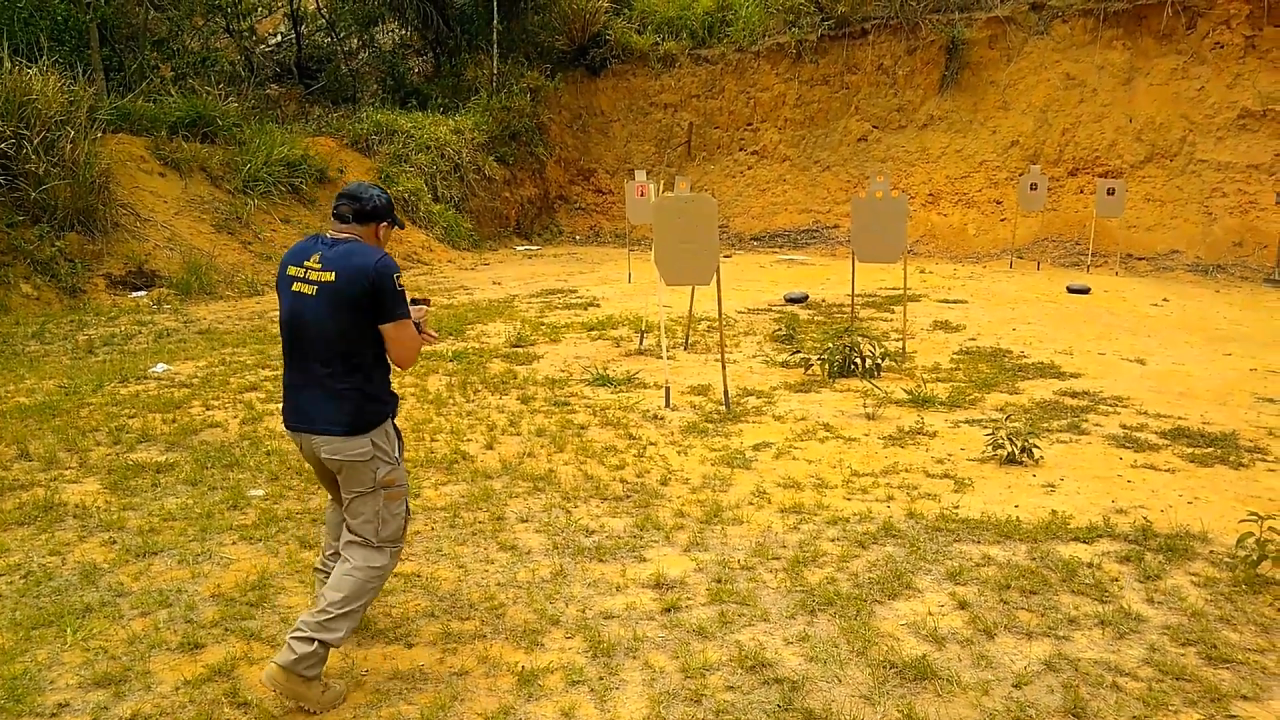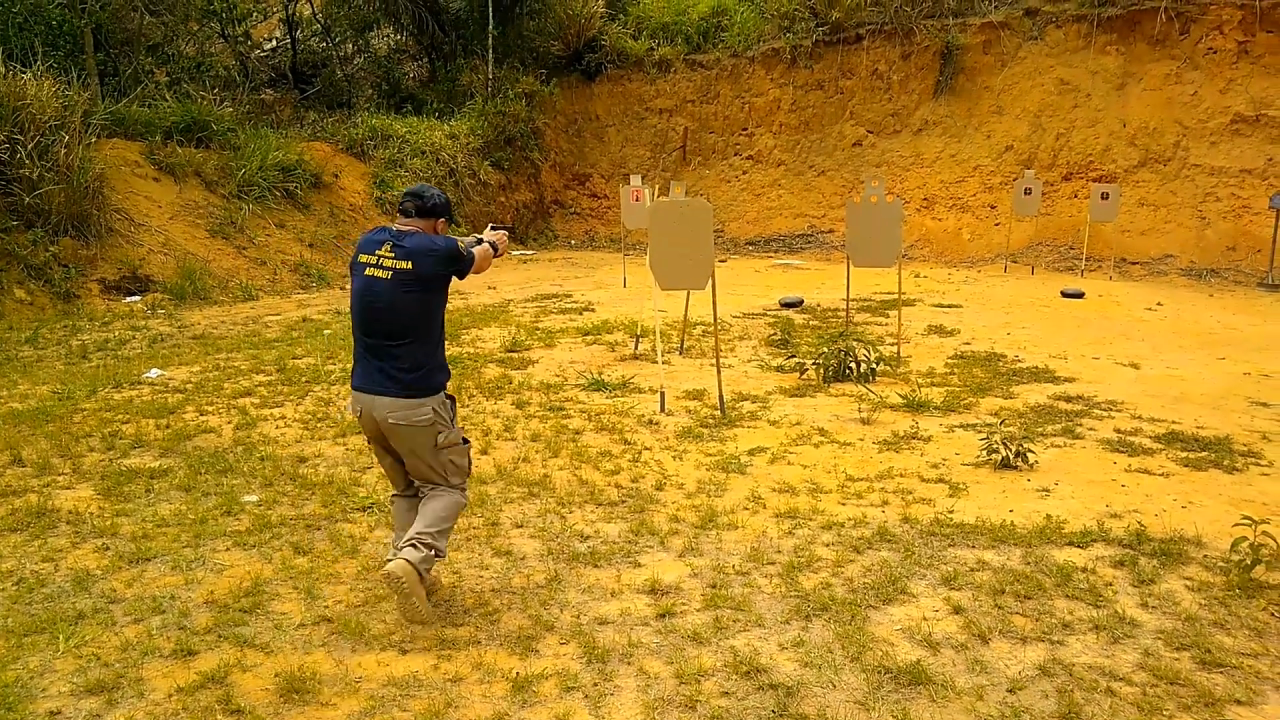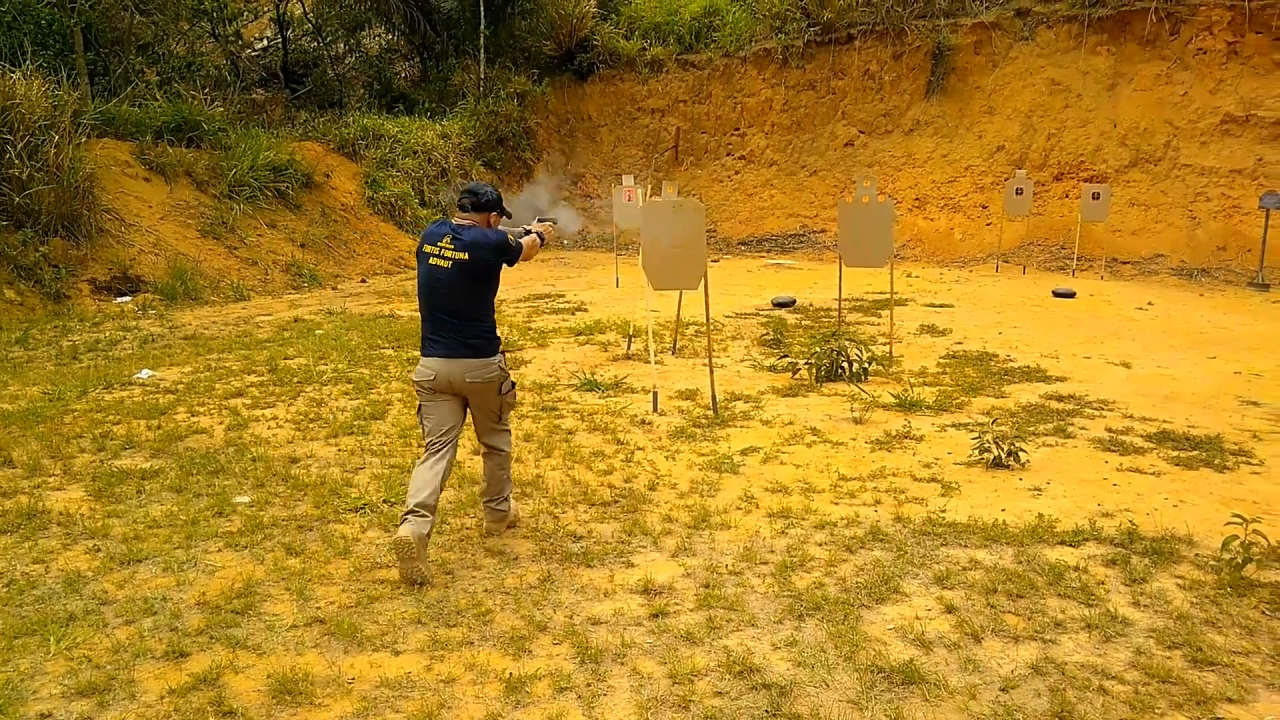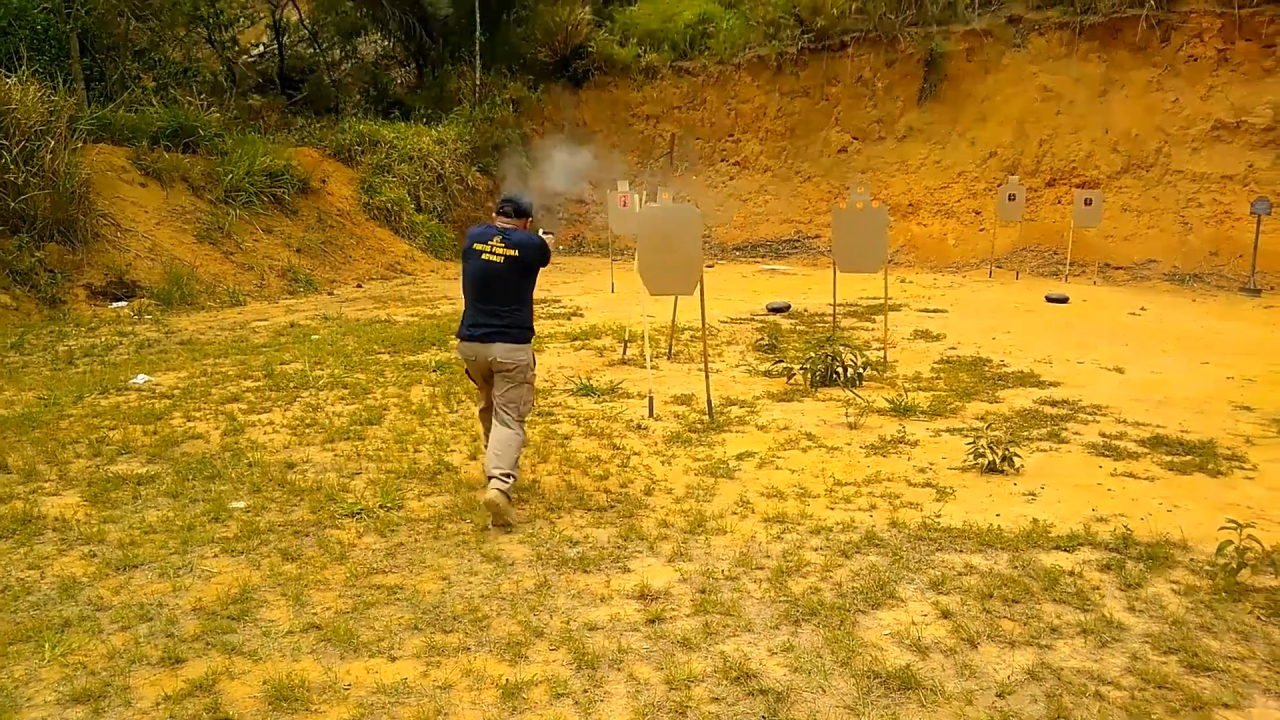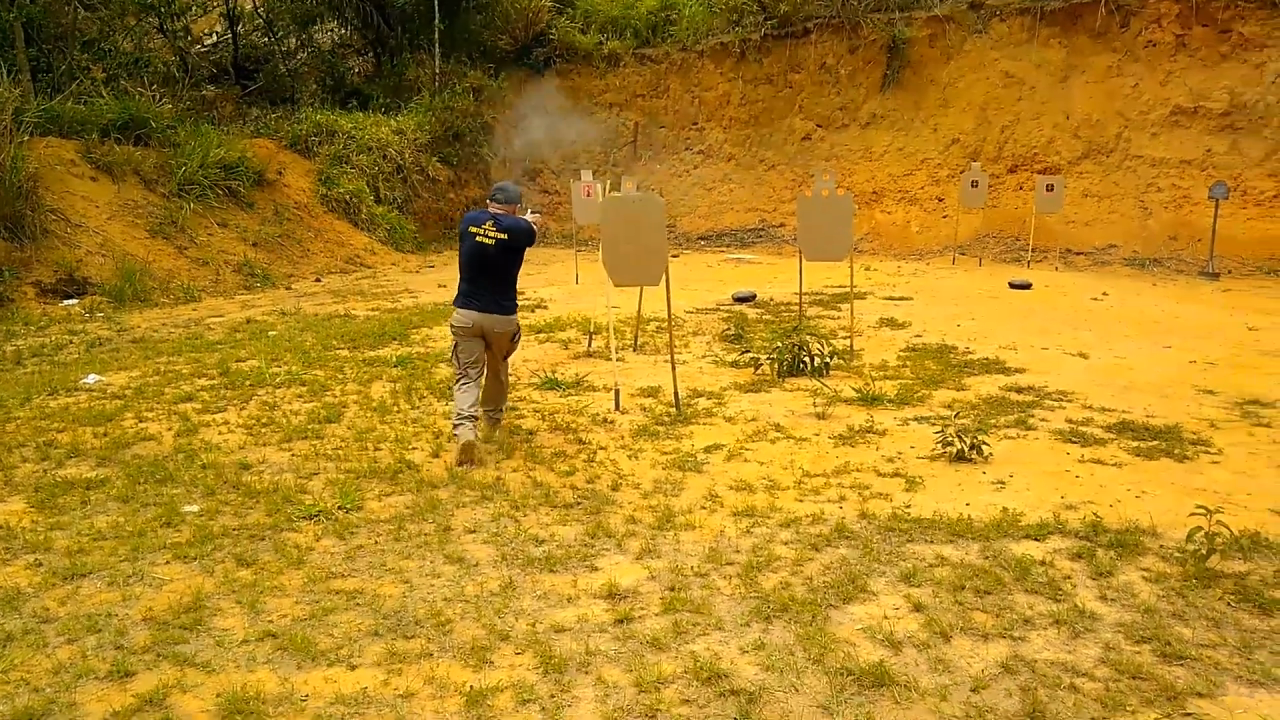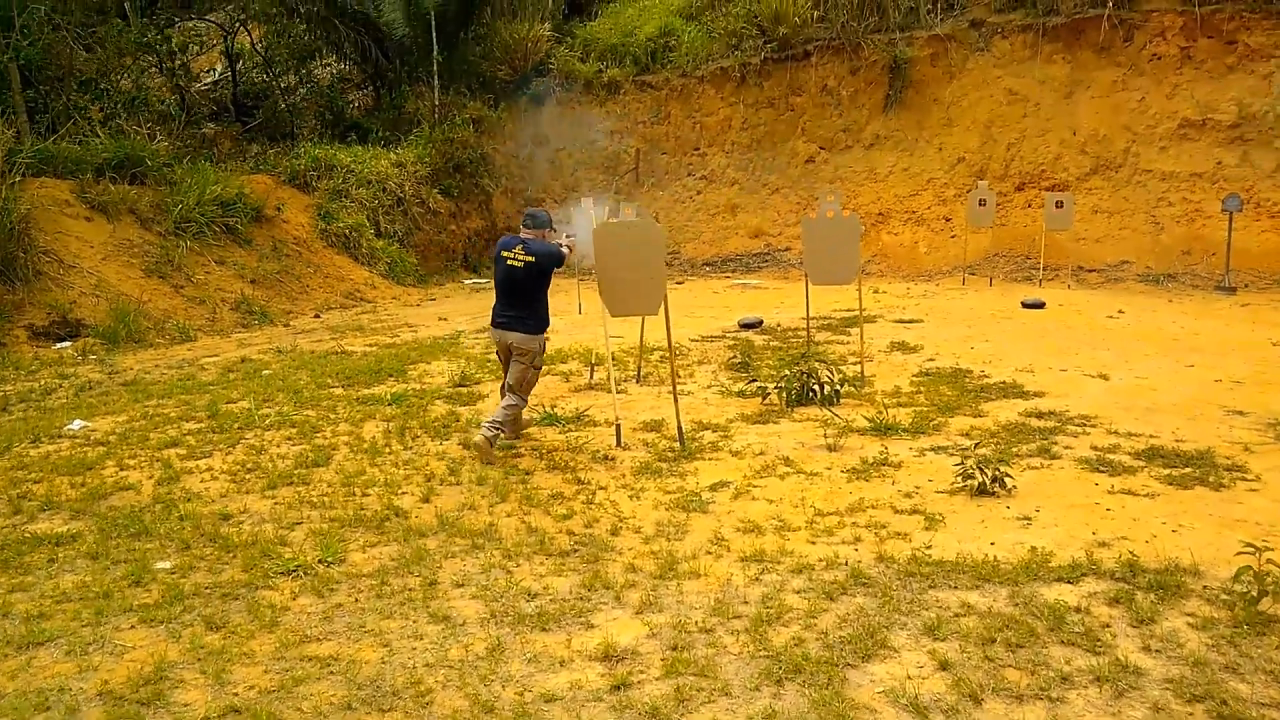
dt=0.4s
person 1, frame 1
left shoulder: (294, 258)
right shoulder: (373, 265)
right elbow: (403, 355)
right wrist: (407, 319)
left hip: (302, 425)
right hip: (357, 429)
left knee: (345, 506)
right knee: (372, 545)
left ankle: (332, 582)
right ankle: (297, 662)
person 1, frame 2
left shoulder: (367, 244)
right shoulder: (438, 250)
right elbow: (478, 263)
left wrist: (472, 244)
right wrist: (492, 244)
left hip: (365, 397)
right hip: (417, 401)
left knee: (407, 488)
right knee: (447, 485)
left ankle: (413, 575)
right ankle: (410, 560)
person 1, frame 3
left shoulder: (431, 235)
right shoulder: (491, 242)
right elbow: (525, 252)
left wrist: (516, 237)
right wrist: (538, 235)
left hip: (433, 365)
right hip: (480, 364)
left knee: (435, 451)
right knee: (495, 439)
left ankle: (414, 528)
right ankle: (498, 513)
person 1, frame 4
left shoulder: (473, 237)
right shoulder: (533, 245)
left hip: (472, 344)
right hip: (513, 347)
left knee: (489, 404)
right knee: (509, 421)
left ankle: (497, 470)
right ankle: (499, 487)
person 1, frame 5
left shoulder: (469, 221)
right shoulder: (519, 229)
left hip: (466, 314)
right hip: (502, 317)
left knee: (467, 377)
right knee: (497, 368)
left ankle: (466, 432)
right ankle: (491, 418)
person 1, frame 6
left shoulder: (504, 245)
right shoulder: (547, 252)
right elbow: (562, 257)
right wrist: (566, 246)
left hip: (499, 329)
right hip: (527, 335)
left knee: (513, 380)
right knee: (516, 393)
left ankle: (511, 425)
right ankle: (487, 436)
